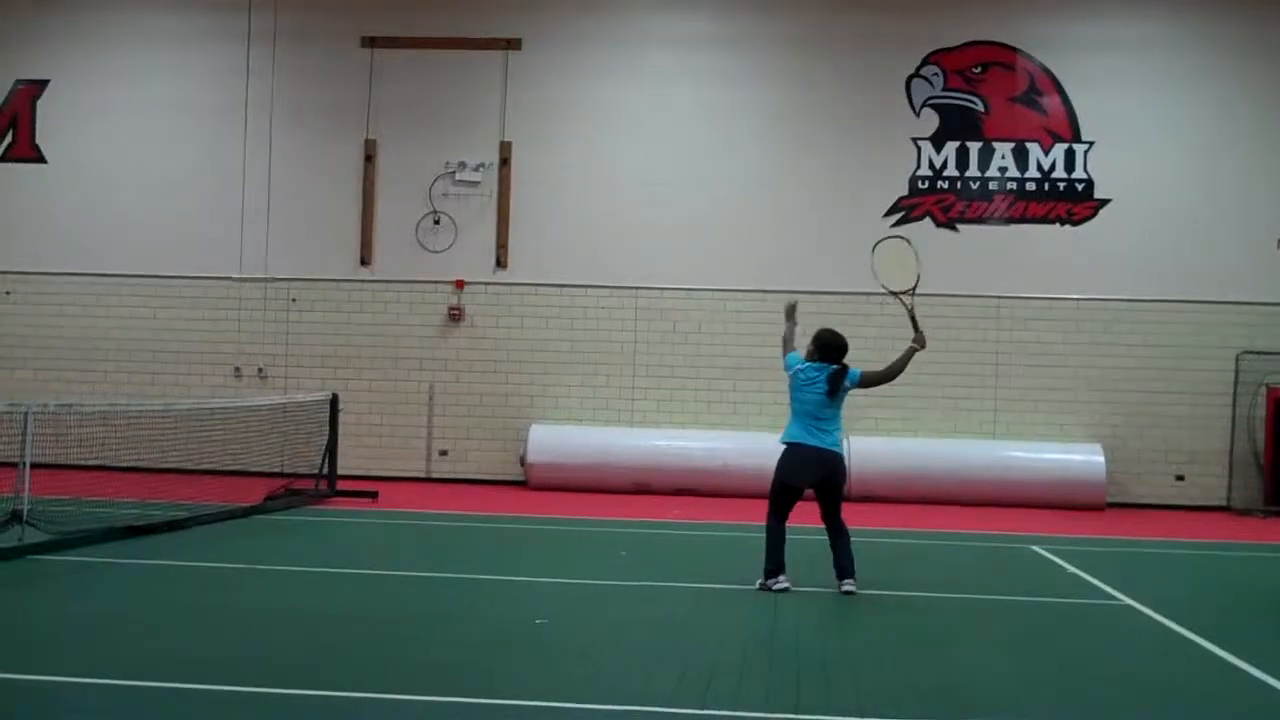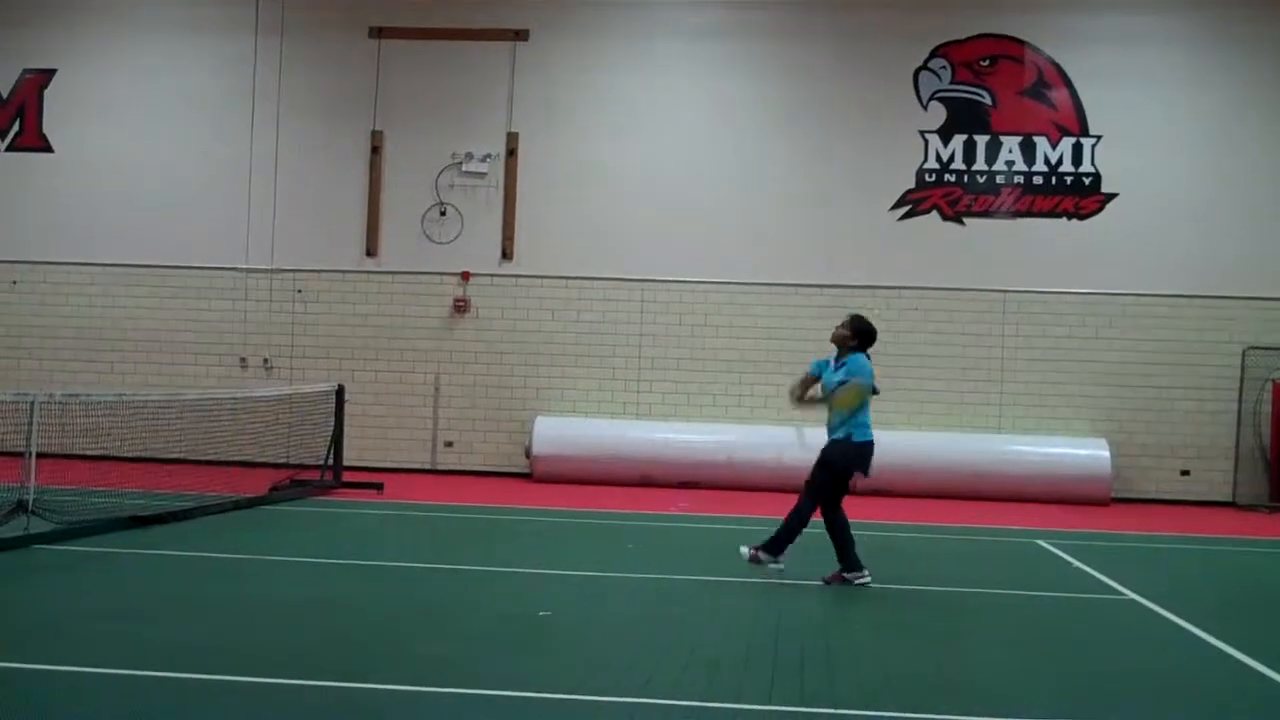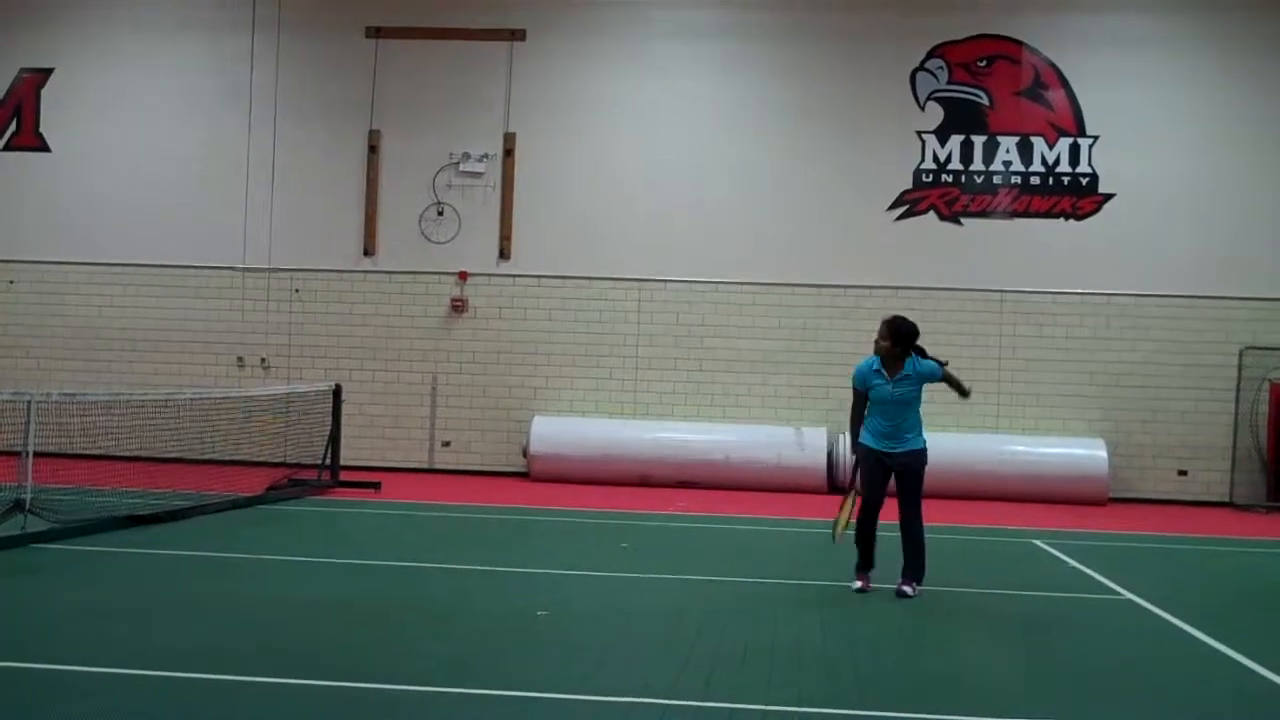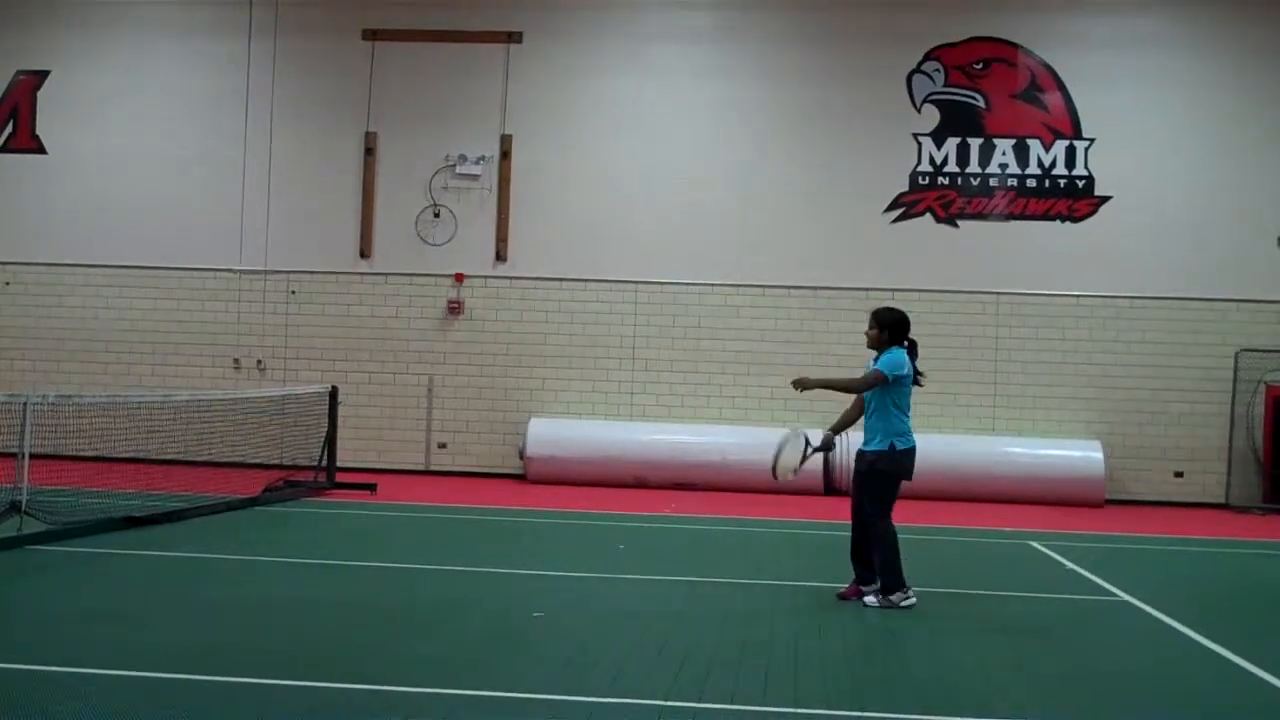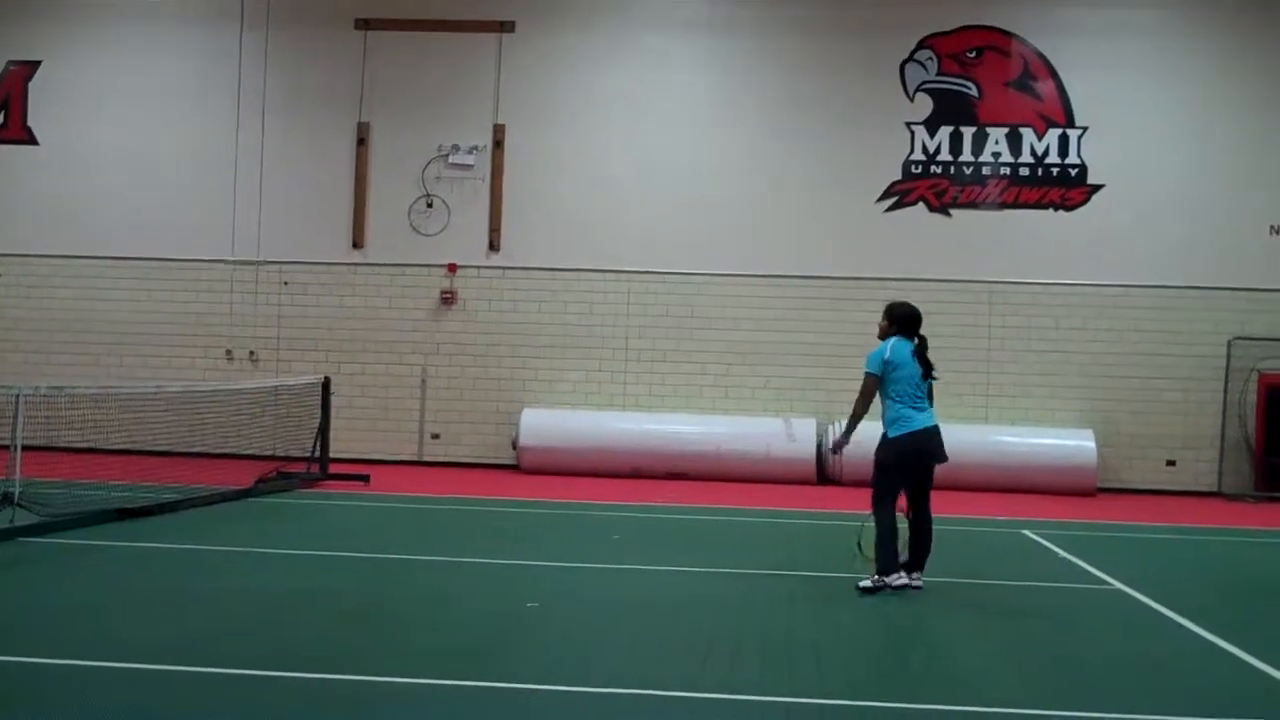
dt=0.7s
person 1, frame 1
left shoulder: (797, 369)
right shoulder: (842, 377)
left elbow: (787, 342)
right elbow: (886, 375)
left wrist: (789, 319)
right wrist: (914, 348)
left hip: (797, 453)
right hip: (831, 458)
left knee: (777, 515)
right knee: (833, 519)
left ankle: (775, 576)
right ankle: (846, 577)
person 1, frame 2
left shoulder: (860, 363)
right shoulder: (825, 364)
left elbow: (857, 399)
right elbow: (801, 386)
left wrist: (823, 398)
right wrist: (800, 392)
left hip: (853, 443)
right hip: (844, 443)
left knee: (810, 497)
right knee: (830, 504)
left ankle: (771, 550)
right ankle: (852, 569)
person 1, frame 3
left shoulder: (921, 368)
right shoulder: (864, 370)
left elbow: (949, 377)
right elbow: (858, 409)
left wrist: (964, 391)
right wrist: (855, 444)
left hip: (910, 450)
right hip: (872, 449)
left knee: (910, 514)
right knee: (868, 507)
left ankle: (912, 577)
right ankle: (863, 570)
person 1, frame 4
left shoulder: (897, 360)
right shoulder: (881, 361)
left elbow: (859, 386)
right elbow: (861, 406)
left wrist: (815, 382)
right wrist: (832, 432)
left hip: (892, 451)
right hip: (872, 450)
left knee: (876, 517)
right knee: (860, 515)
left ankle: (896, 590)
right ankle: (866, 580)
person 1, frame 5
left shoulder: (882, 352)
right shoulder: (920, 355)
left elbow: (865, 398)
left wrist: (846, 434)
left hip: (900, 437)
right hip: (928, 434)
left knee: (883, 503)
right knee: (919, 504)
left ankle: (889, 571)
right ankle: (914, 570)
